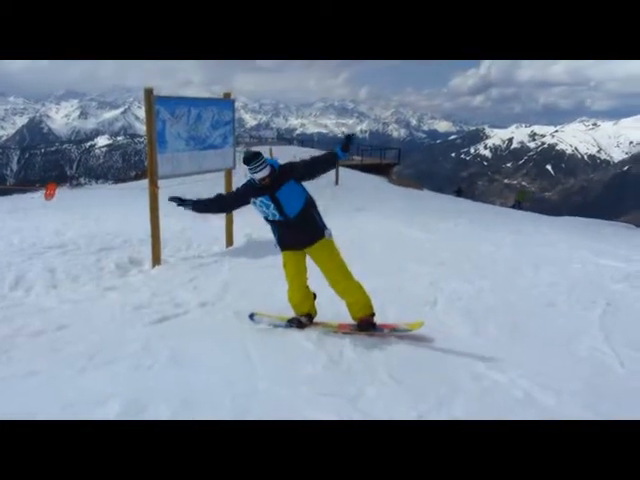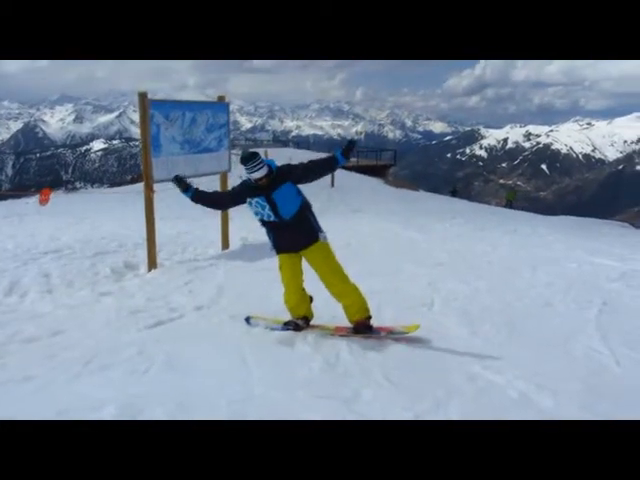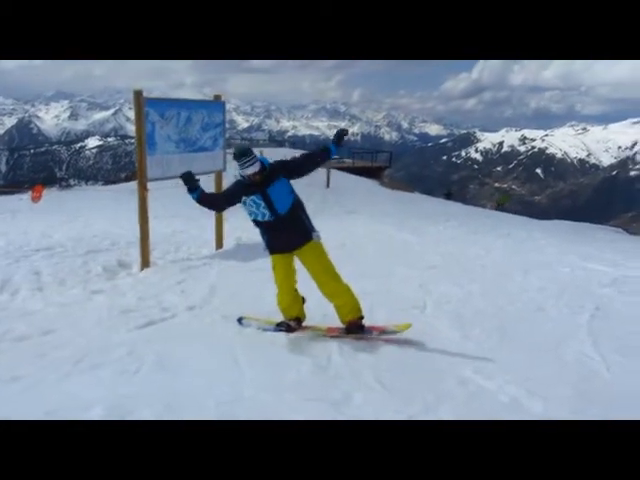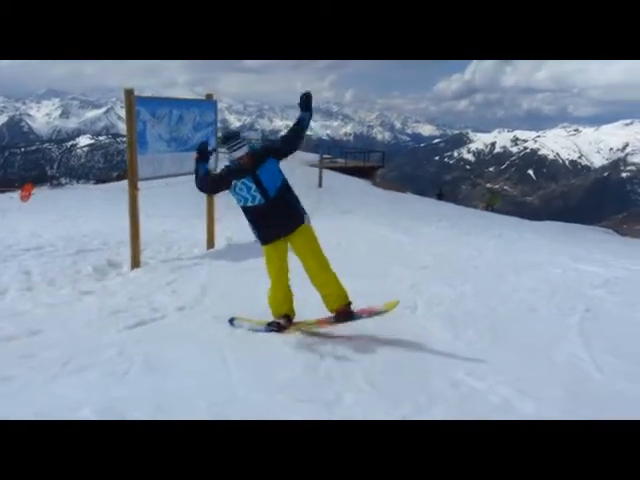
dt=0.4s
person 1, frame 1
left shoulder: (288, 172)
right shoulder: (250, 190)
left elbow: (316, 165)
right elbow: (223, 202)
left wrist: (340, 152)
right wrist: (191, 204)
left hip: (313, 232)
right hip: (287, 241)
left knee: (339, 276)
right knee: (296, 283)
left ankle: (363, 314)
right ankle: (305, 312)
person 1, frame 2
left shoulder: (285, 174)
right shoulder: (246, 190)
left elbow: (314, 169)
right elbow: (219, 200)
left wrist: (341, 157)
right wrist: (190, 192)
left hip: (309, 236)
right hip: (283, 244)
left knee: (335, 279)
right knee: (292, 286)
left ankle: (359, 317)
right ankle: (301, 315)
person 1, frame 3
left shoulder: (279, 170)
right shoulder: (240, 189)
left elbow: (307, 162)
right elbow: (216, 202)
left wrist: (333, 147)
right wrist: (195, 190)
left hip: (302, 235)
right hip: (276, 244)
left knee: (328, 279)
right knee: (284, 286)
left ankle: (352, 318)
right ankle: (294, 317)
person 1, frame 4
left shoulder: (266, 153)
right shoulder: (229, 175)
left elbow: (293, 138)
right elbow: (205, 185)
left wrist: (305, 113)
right wrist: (202, 163)
left hip: (293, 221)
right hip: (268, 232)
left knee: (316, 265)
right knee: (277, 276)
left ankle: (340, 306)
right ankle: (282, 315)
